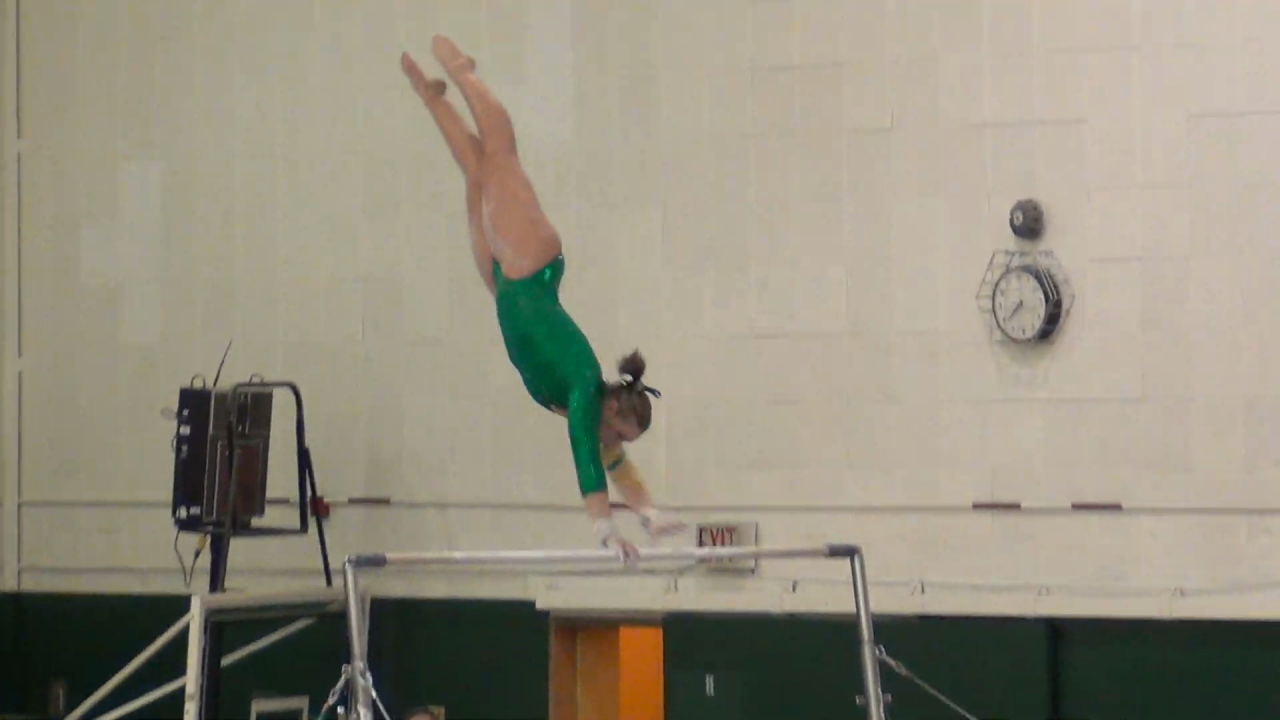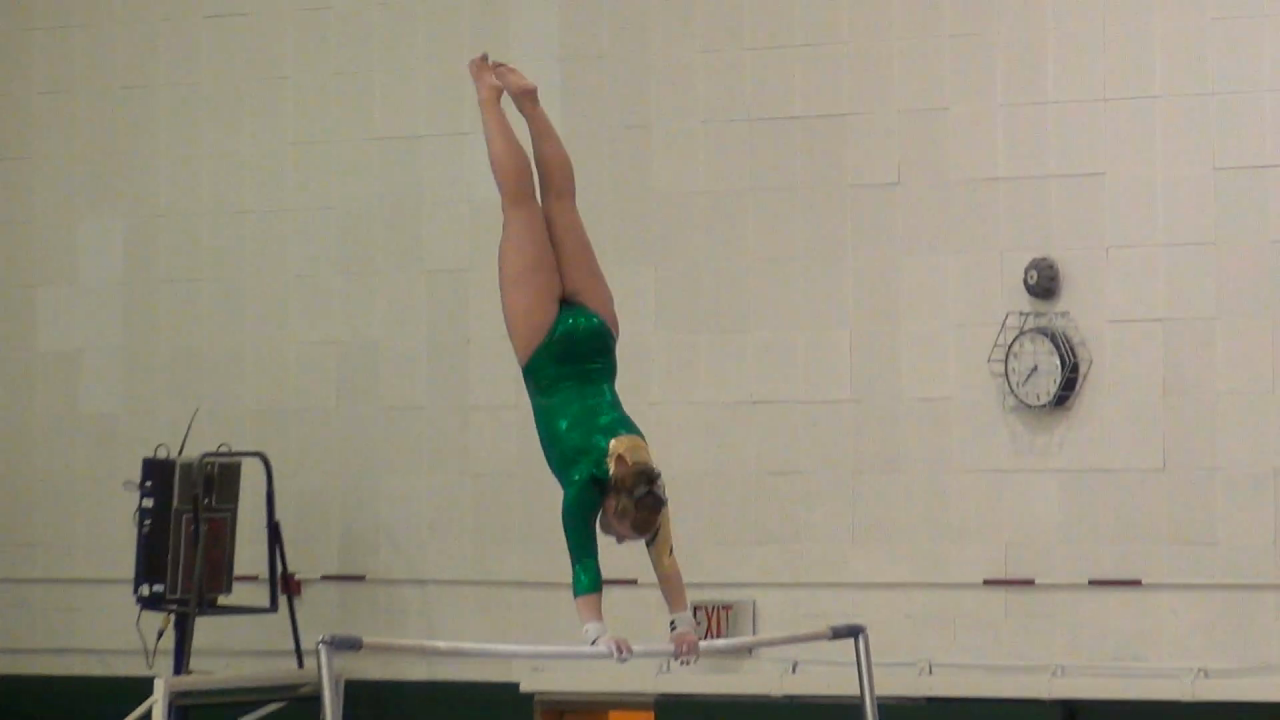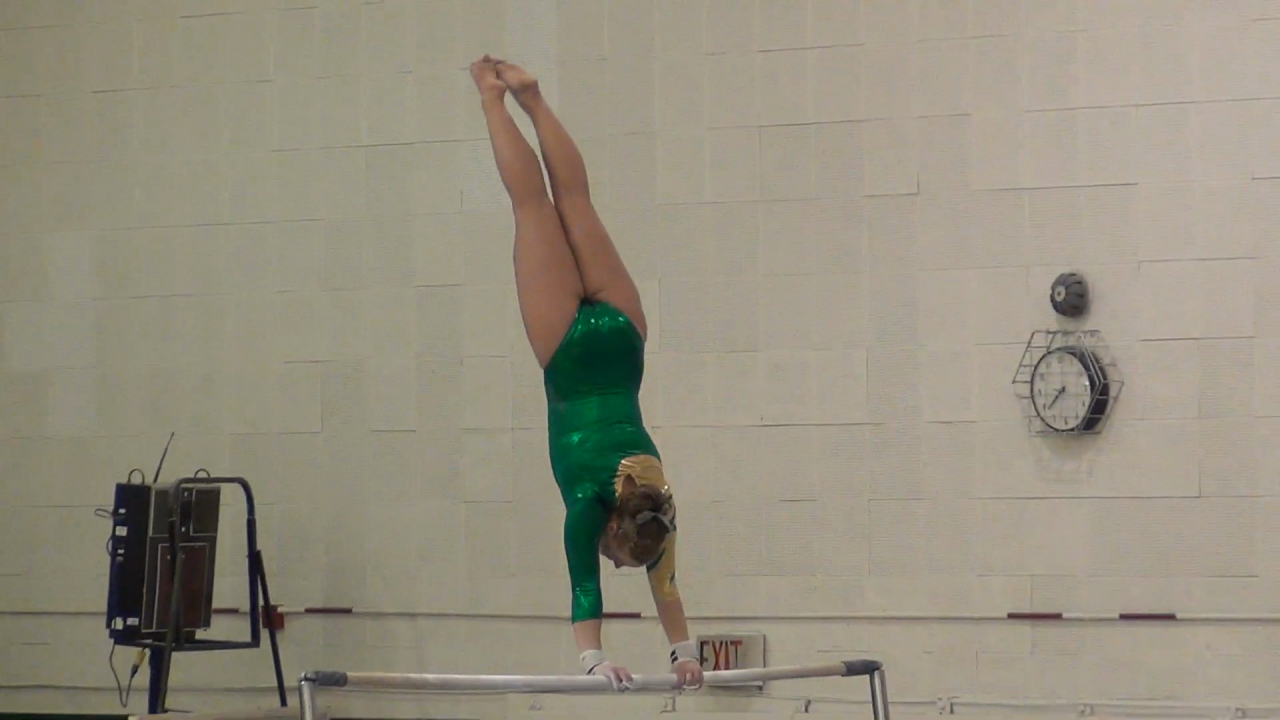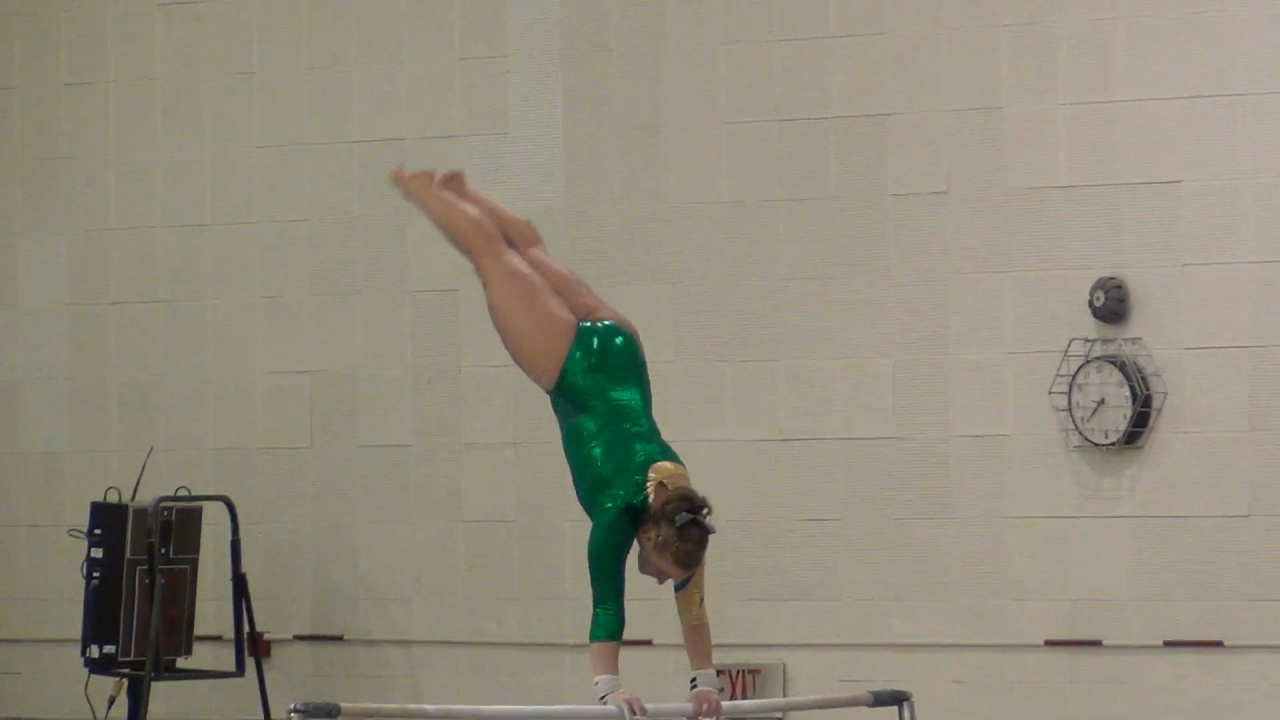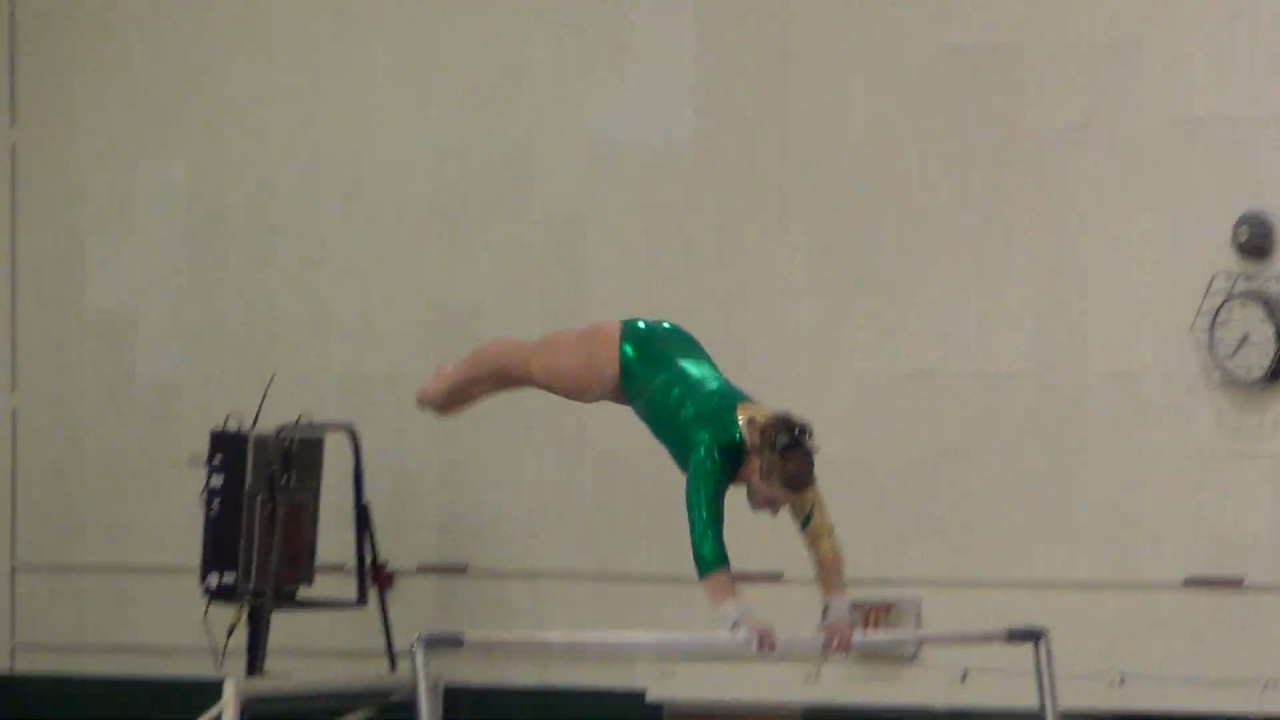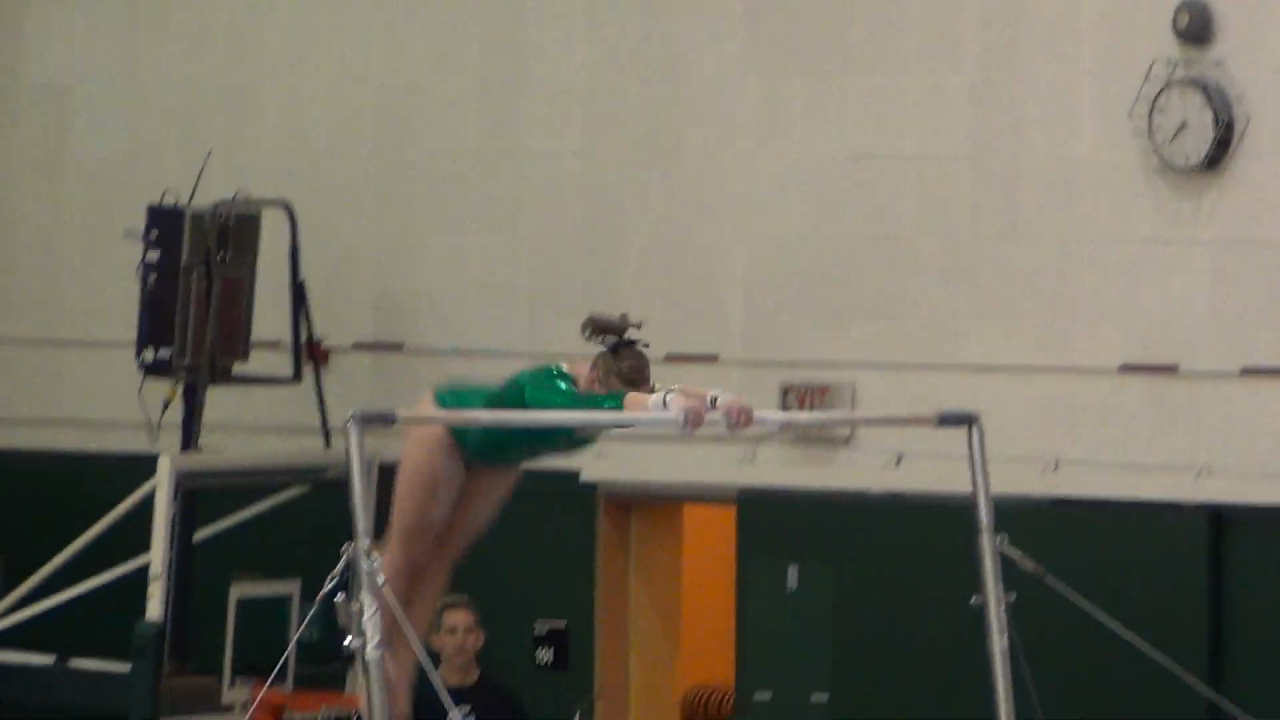
dt=0.3s
person 1, frame 1
right shoulder: (585, 391)
left elbow: (616, 465)
right elbow: (590, 469)
left wrist: (650, 514)
right wrist: (608, 530)
left hip: (525, 278)
right hip: (525, 274)
right ankle: (457, 69)
person 1, frame 2
left shoulder: (642, 483)
right shoulder: (586, 480)
left elbow: (664, 556)
right elbow: (583, 564)
left wrist: (682, 623)
right wrist: (597, 631)
left hip: (589, 336)
right hip: (555, 349)
left knee: (558, 200)
right knee: (523, 201)
right ankle: (490, 94)
person 1, frame 3
left shoulder: (651, 504)
right shoulder: (590, 500)
left elbow: (665, 584)
right elbow: (584, 586)
left wrist: (684, 654)
right wrist: (594, 660)
left hip: (616, 338)
right hip: (576, 348)
left knee: (572, 200)
right knee: (535, 201)
right ankle: (493, 94)
person 1, frame 4
left shoulder: (685, 513)
right shoulder: (622, 511)
left elbow: (694, 603)
right elbow: (606, 608)
left hip: (615, 343)
right hip: (577, 362)
right knee: (489, 251)
left ankle: (459, 192)
right ankle: (422, 190)
person 1, frame 5
left shoulder: (782, 455)
right shoulder: (716, 448)
left elbow: (820, 531)
right elbow: (706, 540)
left wrist: (838, 606)
right wrist: (741, 614)
left hip: (673, 352)
right hip: (626, 353)
right knee: (518, 360)
right ankle: (445, 384)
person 1, frame 6
left shoulder: (606, 398)
right shoulder: (551, 388)
right elbow: (616, 405)
left wrist: (719, 402)
right wrist: (672, 405)
left hip: (499, 456)
right hip: (446, 430)
left knee: (440, 561)
right knee: (407, 557)
left ankle: (401, 680)
right ankle: (382, 648)
